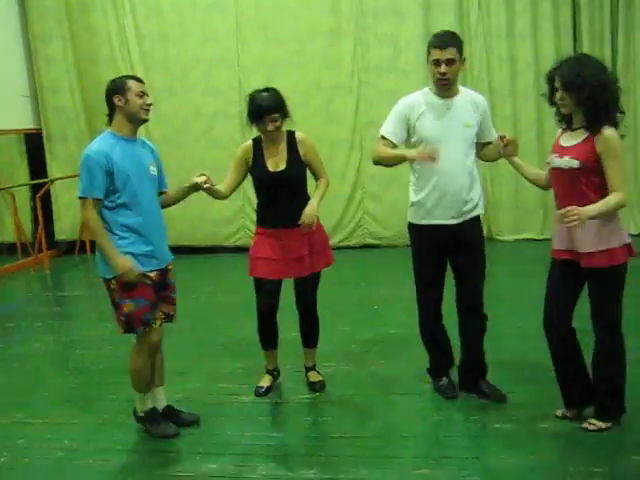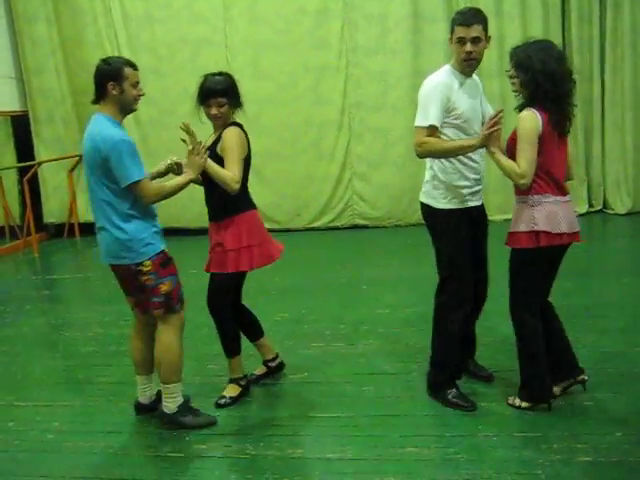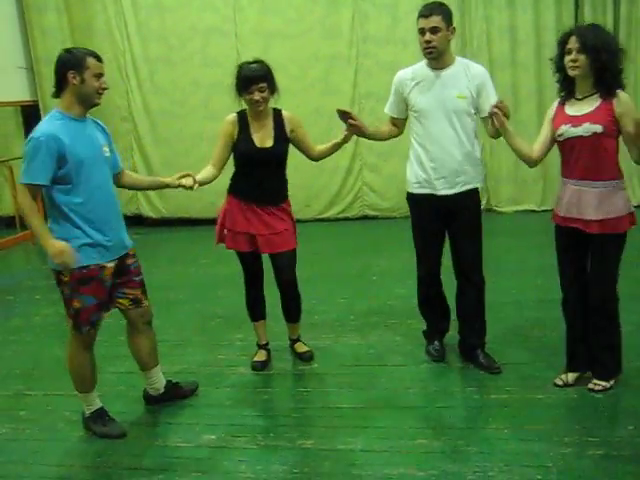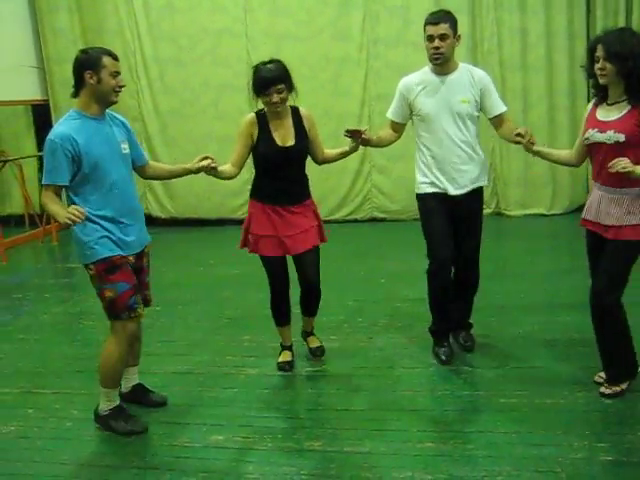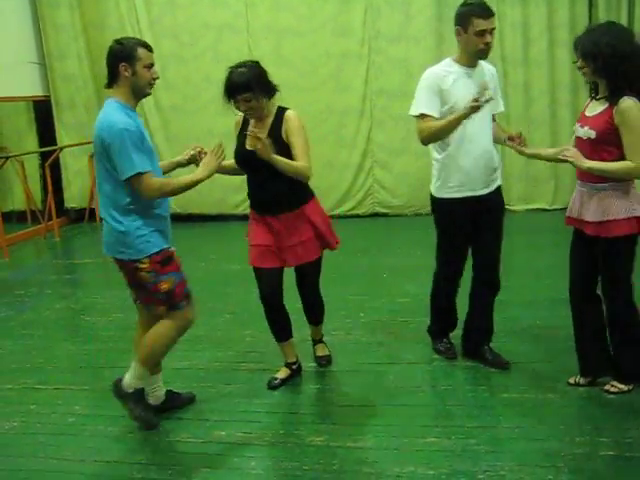
dt=1s
person 1, frame 1
left shoulder: (147, 149)
right shoulder: (98, 153)
right elbow: (90, 212)
left wrist: (190, 188)
right wrist: (115, 257)
left hip: (159, 259)
right hip: (127, 265)
left knee: (157, 336)
right knee: (148, 338)
left ankle: (159, 405)
right ankle: (144, 409)
person 1, frame 2
left shoulder: (101, 130)
right shoulder: (112, 138)
right elbow: (147, 194)
left wrist: (160, 171)
right wrist: (189, 174)
left hip: (121, 244)
right hip: (139, 246)
left knee: (145, 320)
right knee: (171, 320)
left ankle: (147, 396)
right ankle: (172, 407)
person 1, frame 3
left shoulder: (97, 128)
right shoulder: (47, 136)
left elbow: (120, 176)
right elbow: (26, 195)
left wrist: (166, 182)
right wrist: (47, 240)
left hip: (118, 246)
right hip: (80, 257)
left knee: (140, 316)
right knee: (85, 335)
left ankle: (158, 388)
right ankle: (92, 410)
person 1, frame 4
left shoulder: (119, 124)
right shoulder: (64, 136)
left elbow: (144, 167)
right elbow: (49, 194)
left wrist: (189, 169)
right wrist: (63, 214)
left hip: (135, 240)
right hip: (102, 247)
left knee: (135, 317)
right knee: (125, 325)
left ankle: (129, 385)
right ankle: (107, 408)
person 1, frame 5
left shoulder: (119, 116)
right shoulder: (120, 124)
right elbow: (150, 188)
left wrist: (181, 161)
right wrist: (202, 173)
left hip: (136, 237)
right hip: (139, 240)
left knee: (152, 316)
right knee: (180, 315)
left ankle: (154, 395)
right ankle: (130, 383)
person 2, frame 1
left shoulder: (476, 102)
right shoulder: (410, 105)
right elbow: (378, 154)
left wrist: (501, 151)
right wrist: (409, 153)
left hip: (467, 219)
right hip: (425, 222)
left knee: (472, 302)
right knee: (429, 303)
left ankle: (473, 374)
right ankle: (440, 370)
person 2, frame 2
left shoulder: (475, 84)
right shoulder: (437, 85)
right elbow: (422, 145)
right wrist: (473, 144)
left hip: (472, 201)
right hip: (445, 205)
left knee: (476, 287)
right knee: (455, 291)
left ankle: (463, 356)
right ankle: (441, 380)
person 2, frame 3
left shoulder: (475, 74)
right shoulder: (405, 79)
left elbow: (491, 126)
right elbow: (395, 127)
left wrist: (499, 124)
right wrist: (363, 130)
left hip: (464, 188)
right hip: (422, 190)
left knee: (470, 270)
right knee: (427, 269)
left ankle: (473, 345)
right ankle: (435, 333)
person 2, frame 4
left shoulder: (477, 79)
right shoulder: (410, 85)
left elbow: (500, 123)
right elbow: (395, 130)
left wrist: (516, 135)
right wrist: (372, 140)
left hip: (470, 186)
right hip: (432, 188)
left knee: (468, 263)
right knee: (441, 261)
left ankle: (460, 324)
right ankle: (441, 333)
person 2, frame 5
left shoulder: (491, 73)
right shoulder: (435, 77)
right elbow: (425, 133)
left wrist: (507, 136)
right wrist: (465, 111)
left hip: (490, 190)
right hip: (452, 194)
left knee: (488, 272)
right knee: (450, 268)
left ankle: (476, 342)
right ankle: (440, 331)
person 3, frame 1
left shoulder: (605, 136)
right shoulder: (563, 133)
left elbow: (620, 195)
right elbow: (547, 181)
left wrist: (588, 212)
right wrist: (512, 159)
left hip: (603, 243)
right hip: (567, 241)
left knee: (605, 327)
right knee: (555, 321)
left ankle: (609, 408)
right ankle: (579, 398)
person 3, frame 2
left shoulder: (529, 117)
right shoulder: (555, 116)
left elbow: (523, 177)
right elbow: (566, 171)
left wrist: (495, 150)
left hip: (537, 220)
right hip: (559, 217)
left knee: (523, 307)
right knee: (537, 301)
left ankle: (536, 390)
right ankle: (565, 370)
person 3, frame 3
right shoulder: (558, 107)
right elbow: (534, 157)
right wrist: (506, 133)
left hip: (608, 205)
right hip: (569, 205)
left knee: (601, 291)
right knee: (571, 289)
left ankle: (606, 367)
right ankle: (578, 362)
person 3, frame 4
right shoulder: (593, 108)
right elbow: (575, 157)
right wrist: (537, 150)
right hip: (598, 209)
left knee: (604, 294)
right knee: (602, 294)
person 3, frame 5
right shoulder: (593, 101)
right elbow: (578, 152)
left wrist: (583, 163)
right wrist: (532, 152)
right hip: (587, 206)
right knee: (580, 289)
right ankle: (595, 365)
person 4, frame 1
left shoulder: (300, 141)
right shoulder: (248, 150)
left elbow: (323, 178)
right elbow: (226, 190)
left wrist: (314, 203)
right wrist: (209, 188)
left hip: (305, 234)
right hip: (268, 237)
left knee: (306, 304)
right knee: (266, 308)
left ankle: (310, 365)
right ankle: (271, 369)
person 4, frame 2
left shoulder: (232, 133)
right shoulder: (217, 133)
left elbow: (232, 184)
left hip: (238, 229)
right hip: (226, 229)
left knee: (219, 304)
right knee: (227, 303)
left ankle: (237, 378)
right ankle: (271, 358)
person 4, frame 3
left shoulder: (286, 119)
right shoulder: (233, 123)
left elbow: (313, 154)
right elbow: (214, 167)
left wrist: (344, 139)
right wrist: (195, 181)
left hip: (277, 210)
right hip: (242, 211)
left knee: (287, 279)
right knee: (253, 279)
left ankle: (295, 338)
right ankle: (262, 345)
person 4, frame 4
left shoulder: (303, 116)
right shoulder: (252, 123)
left elbow: (319, 157)
right elbow: (234, 168)
left wrist: (350, 149)
right wrist: (214, 170)
left hip: (301, 210)
right hip: (266, 213)
left knee: (310, 280)
right knee: (279, 284)
left ankle: (309, 330)
right ankle: (286, 345)
person 4, frame 5
left shoulder: (288, 119)
right shoulder: (241, 123)
left elbow: (305, 172)
left wrist: (268, 154)
left hip: (299, 217)
right hip: (262, 222)
left knee: (309, 288)
right knee: (269, 295)
left ankle: (318, 340)
right ankle: (290, 362)
